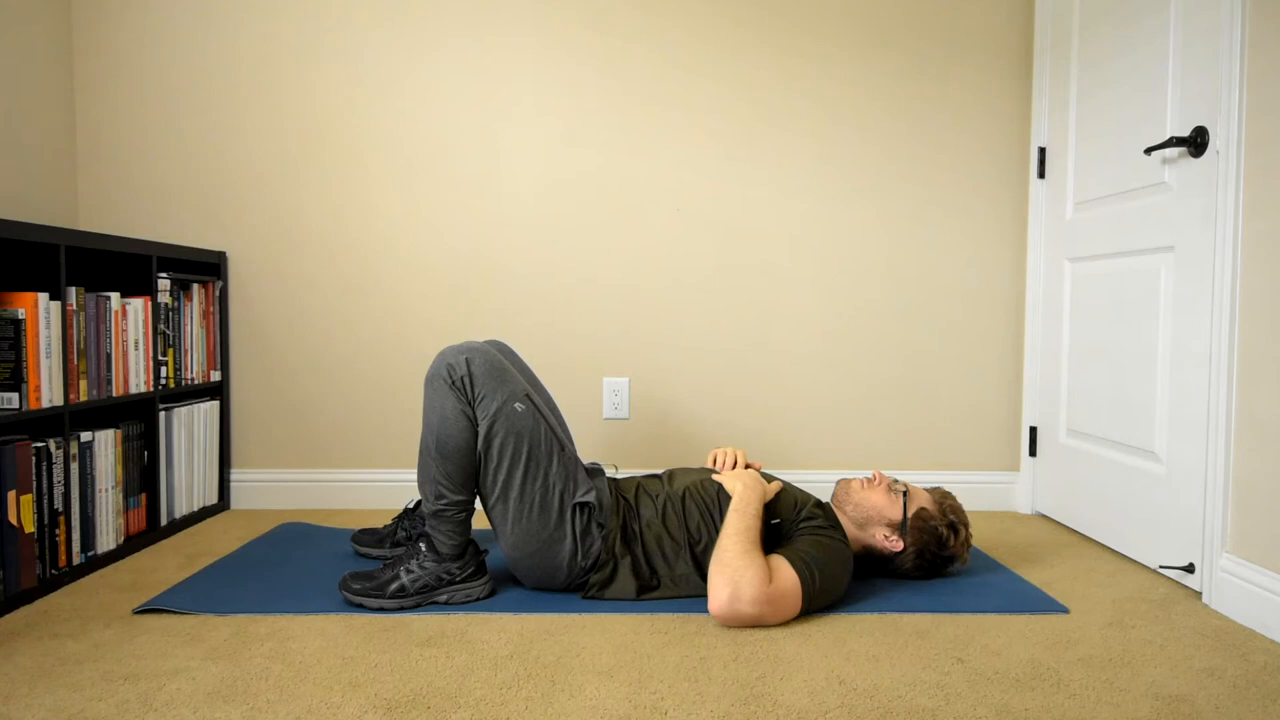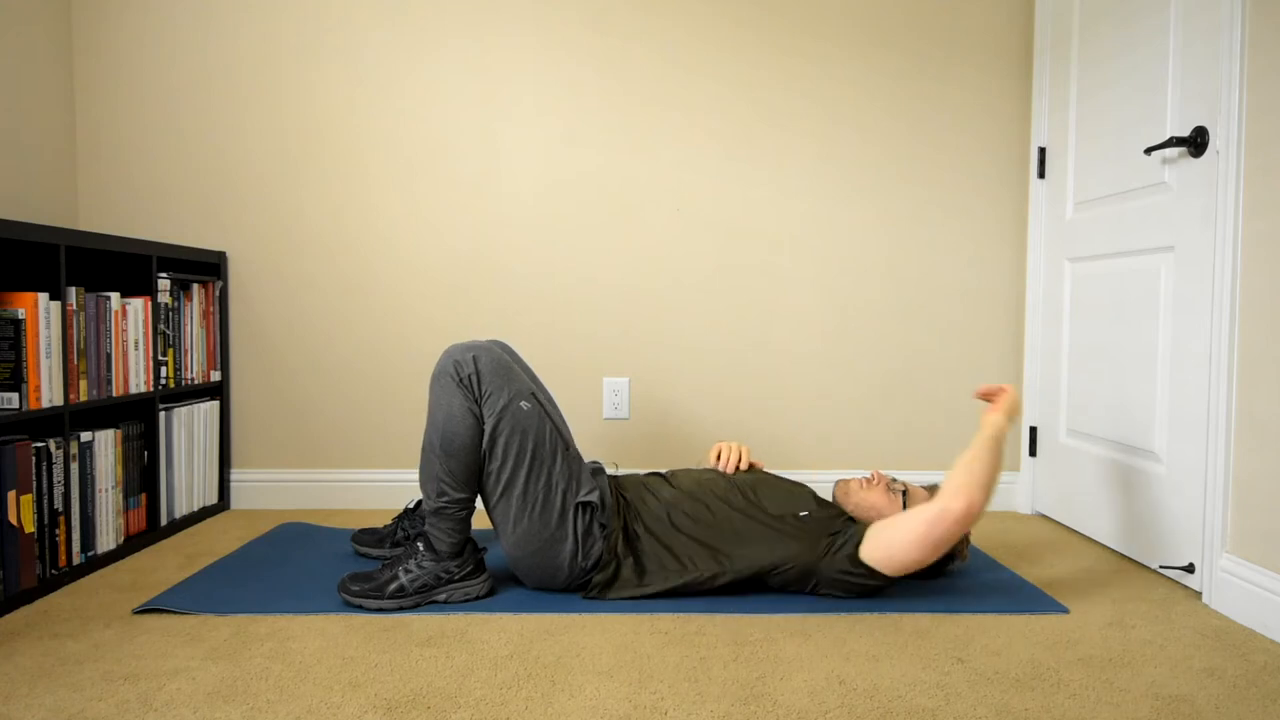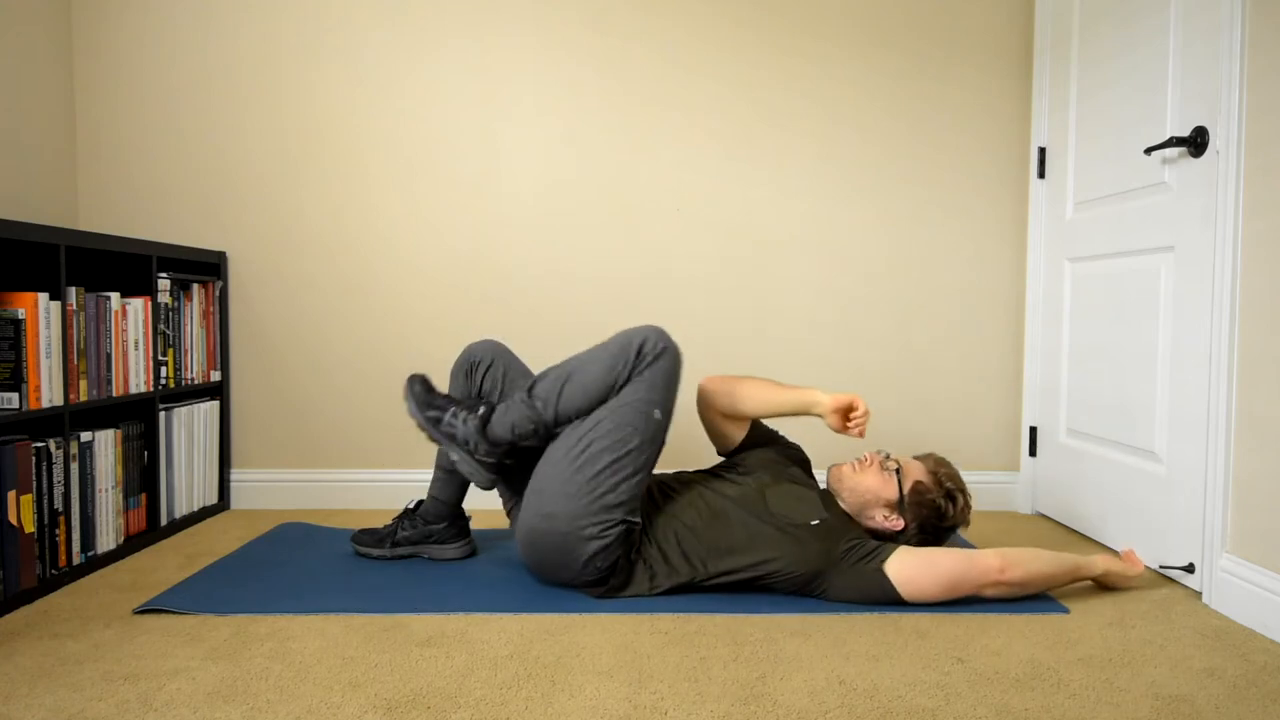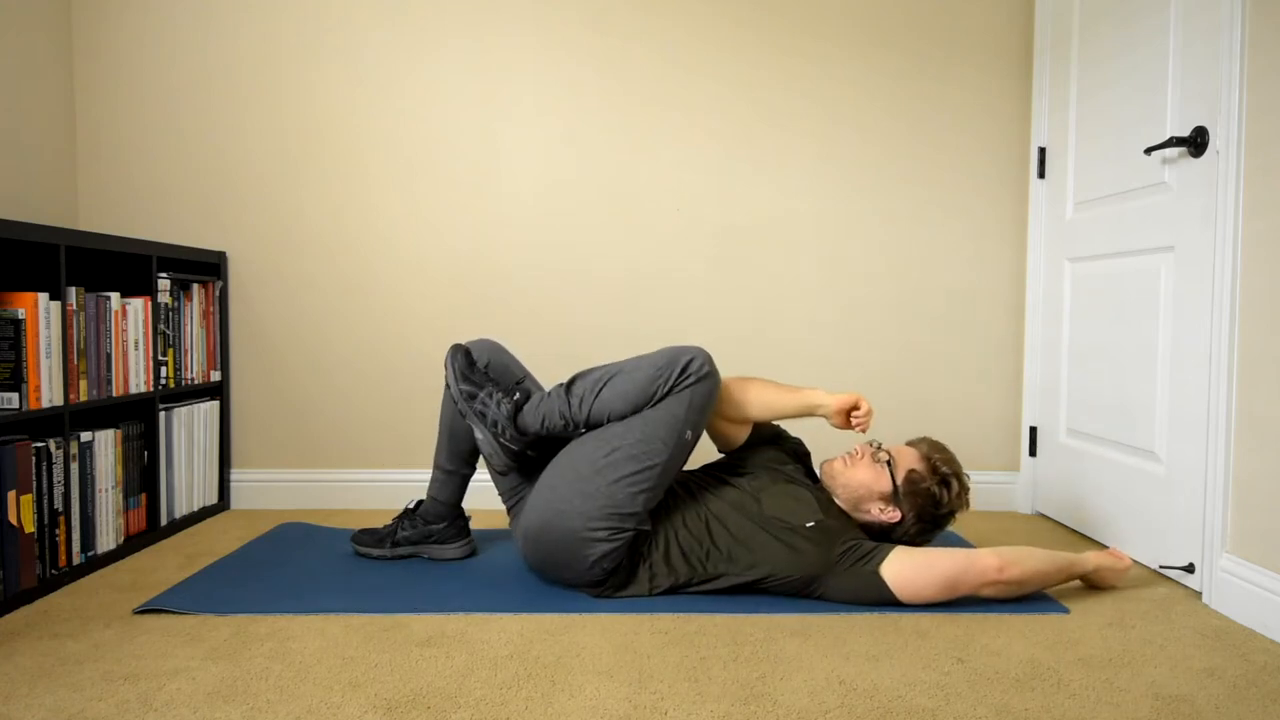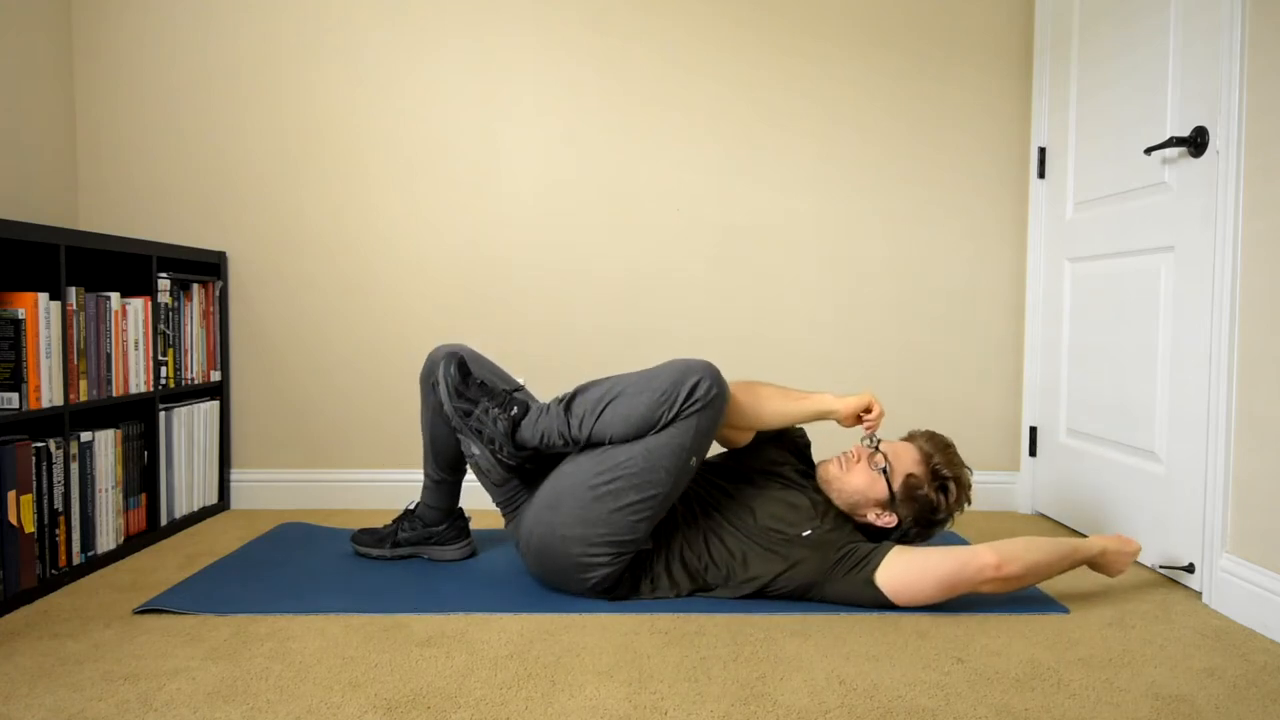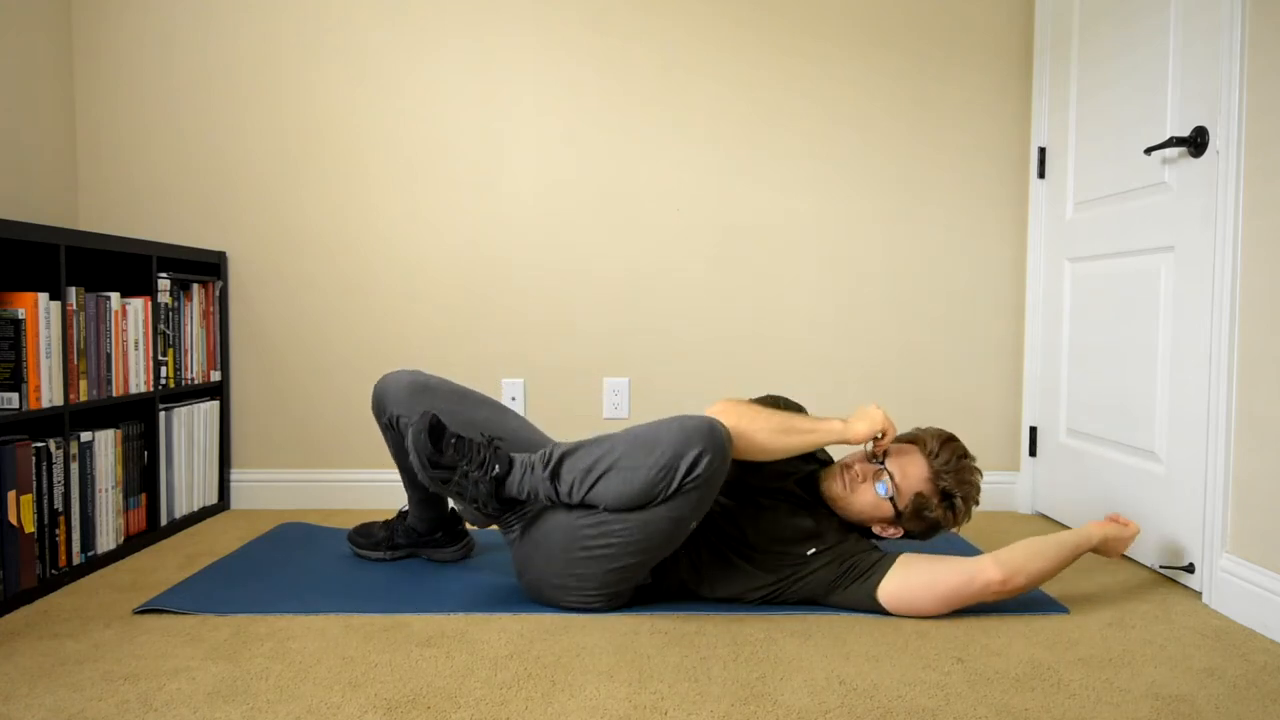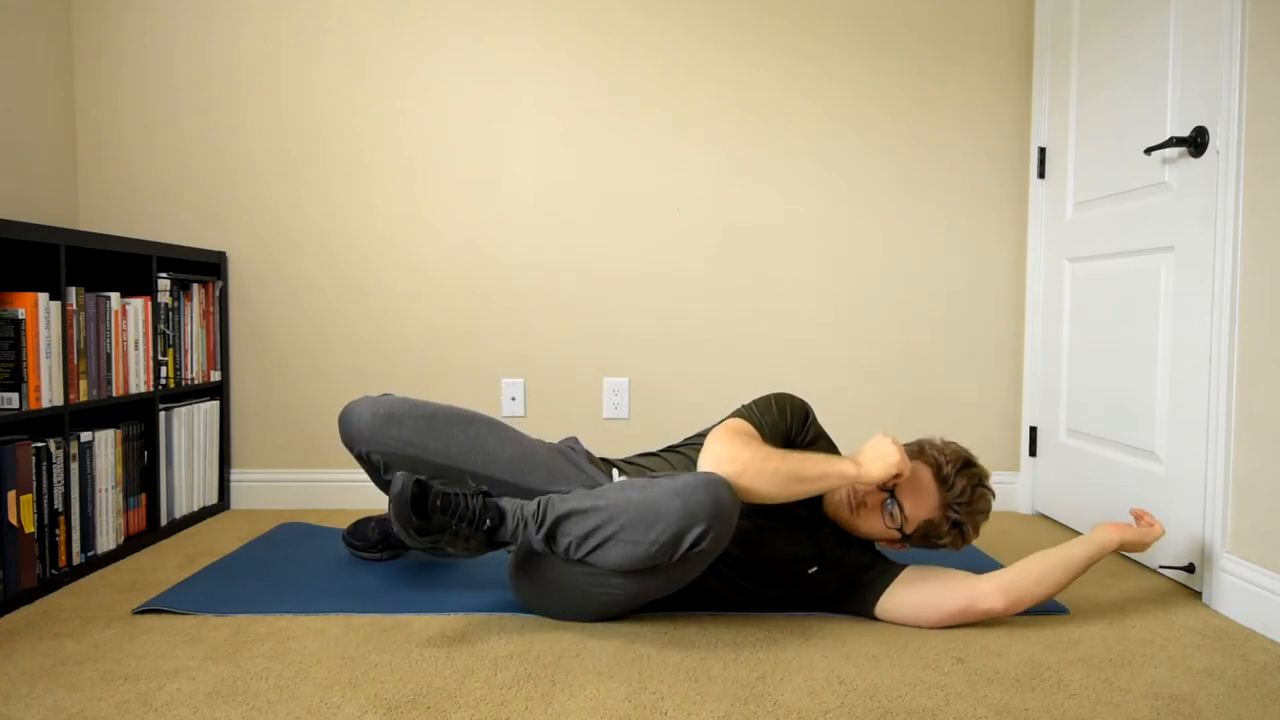
dt=0.7s
person 1, frame 1
left shoulder: (825, 557)
right shoulder: (809, 514)
left elbow: (732, 600)
left wrist: (748, 497)
right wrist: (735, 464)
left hip: (573, 540)
right hip: (599, 500)
left knee: (464, 369)
right knee: (486, 358)
left ankle: (445, 561)
right ankle: (429, 523)
person 1, frame 2
left shoulder: (832, 555)
right shoulder: (802, 510)
left elbow: (953, 514)
left wrist: (996, 425)
right wrist: (726, 458)
left hip: (579, 543)
right hip: (599, 502)
left knee: (470, 366)
right knee: (489, 361)
left ankle: (444, 559)
right ankle: (432, 522)
person 1, frame 3
left shoulder: (844, 554)
right shoulder: (786, 471)
left elbow: (990, 570)
right elbow: (714, 397)
right wrist: (815, 401)
left hip: (578, 541)
right hip: (556, 515)
left knee: (651, 348)
right knee: (485, 357)
left ankle: (483, 436)
right ankle: (438, 522)
person 1, frame 4
left shoulder: (843, 555)
right shoulder: (786, 463)
left elbow: (990, 570)
right elbow: (718, 406)
right wrist: (819, 401)
left hip: (580, 542)
right hip: (553, 506)
left knee: (688, 365)
right knee: (478, 354)
left ankle: (516, 418)
right ankle: (438, 523)
person 1, frame 5
left shoulder: (843, 556)
right shoulder: (786, 456)
left elbow: (986, 566)
right elbow: (726, 410)
right wrist: (831, 404)
left hip: (576, 552)
right hip: (549, 507)
left knee: (692, 380)
right knee: (449, 364)
left ankle: (514, 430)
right ankle: (437, 525)
person 1, frame 6
left shoulder: (843, 558)
right shoulder: (787, 423)
left elbow: (989, 572)
right elbow: (722, 415)
right wrist: (842, 427)
left hip: (574, 573)
right hip: (561, 495)
left knee: (697, 446)
right knee: (401, 393)
left ankle: (498, 481)
right ankle: (433, 529)
person 1, frame 7
left shoulder: (846, 568)
right shoulder: (791, 419)
left elbow: (991, 596)
right elbow: (722, 458)
right wrist: (853, 464)
left hip: (570, 581)
right hip: (576, 480)
left knee: (705, 506)
right knee: (368, 423)
left ankle: (492, 524)
right ankle: (421, 525)
